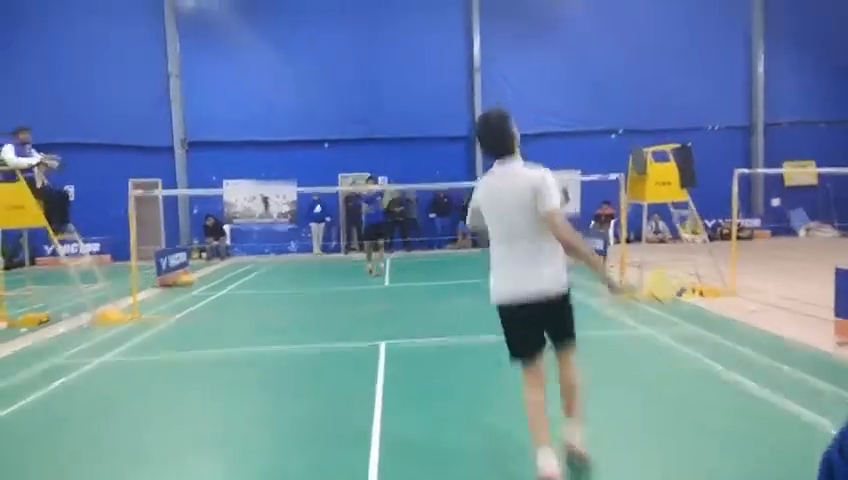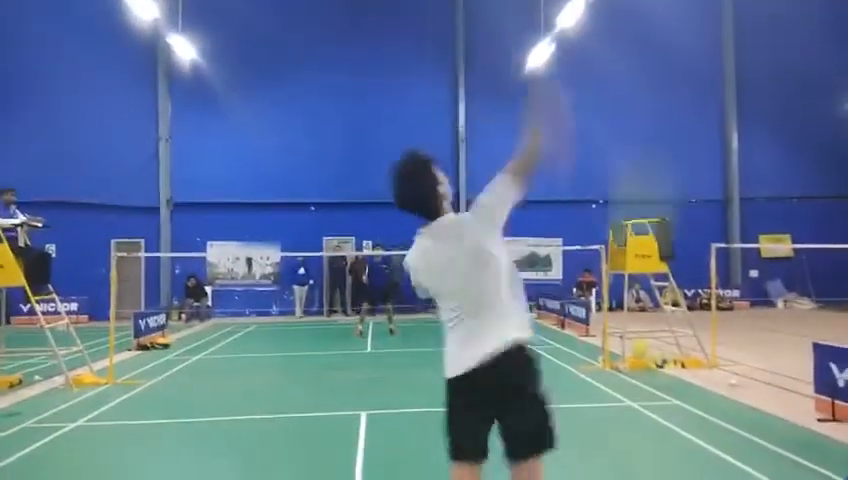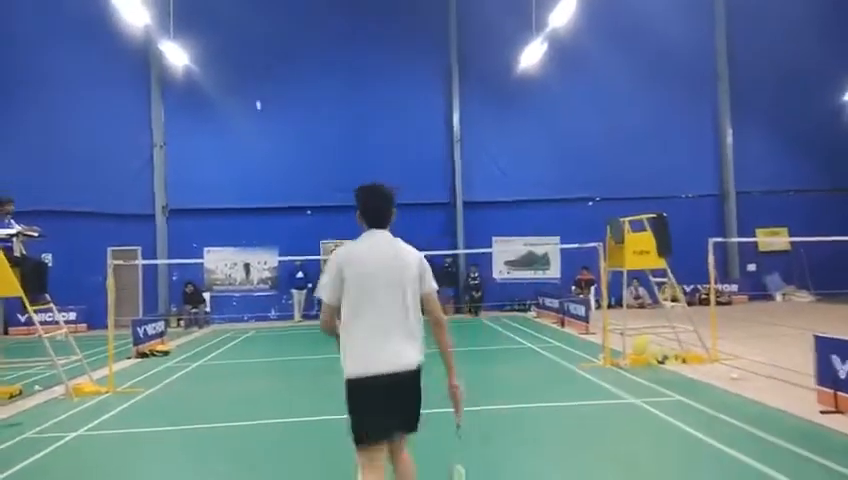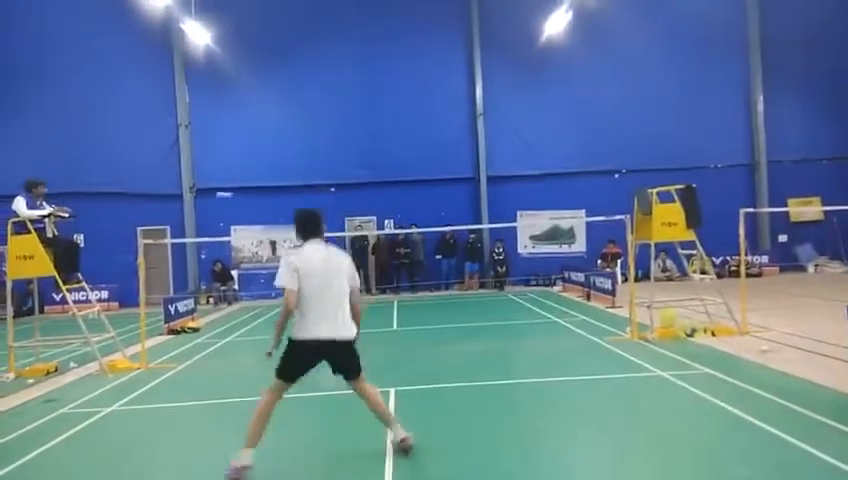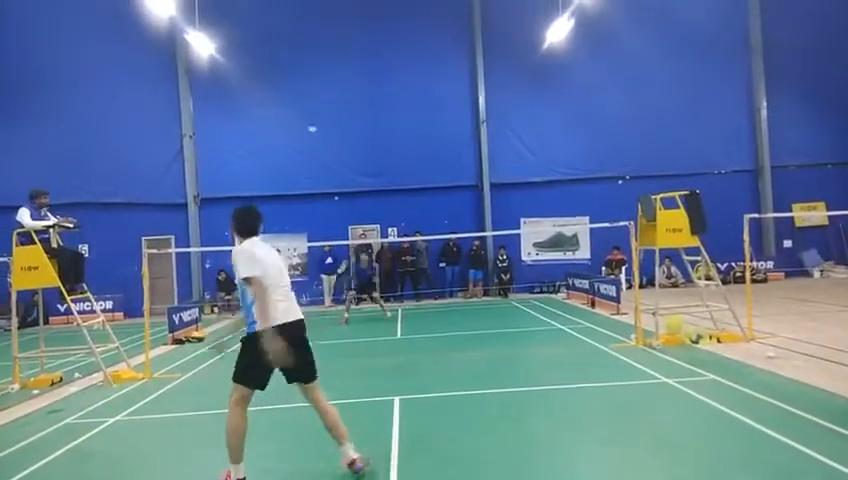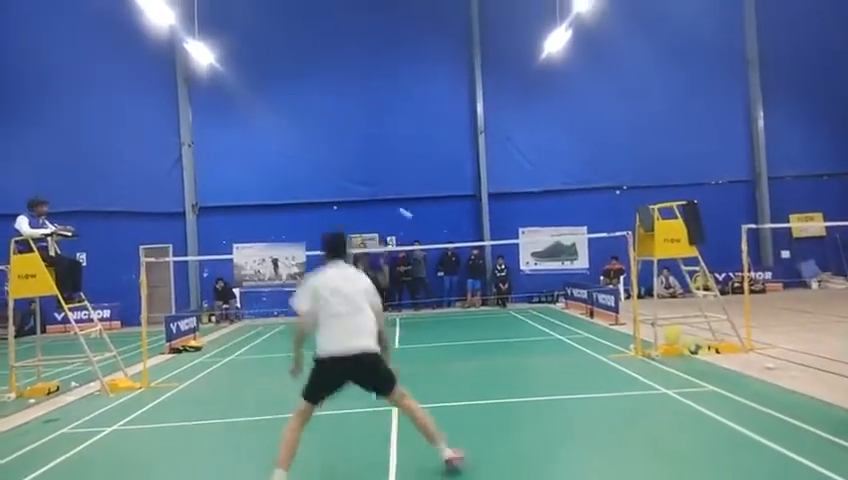
dt=0.7s
person 1, frame 1
left shoulder: (481, 190)
right shoulder: (537, 177)
left elbow: (474, 226)
right elbow: (562, 233)
right wrist: (603, 271)
left hip: (506, 293)
right hip: (546, 287)
left knee: (533, 374)
right knee: (566, 355)
right ankle: (575, 436)
person 1, frame 2
left shoulder: (415, 261)
right shoulder: (477, 225)
right elbow: (520, 170)
right wrist: (536, 123)
left hip: (461, 370)
right hip: (509, 356)
person 1, frame 3
left shoulder: (343, 257)
right shoulder: (413, 257)
left elbow: (328, 322)
right elbow: (437, 319)
left wrist: (343, 338)
right wrist: (451, 375)
left hip: (362, 370)
right hip: (406, 365)
right knee: (398, 449)
person 1, frame 4
left shoulder: (292, 259)
right shoulder: (343, 258)
left elbow: (290, 305)
right elbow: (357, 308)
left wrist: (275, 340)
right wrist: (351, 335)
left hip: (306, 339)
right hip: (342, 336)
left knee: (272, 394)
right knee: (360, 384)
right ankle: (400, 435)
person 1, frame 5
left shoulder: (241, 251)
right shoulder: (269, 251)
left elbow: (259, 290)
left wrist: (268, 337)
left hip: (266, 333)
right hip: (294, 327)
left knee: (238, 401)
right knee: (315, 395)
right ankle: (351, 455)
person 1, frame 6
left shoulder: (313, 282)
right shoulder: (363, 280)
left elbow: (304, 325)
right elbow: (380, 326)
left wrist: (297, 358)
right wrist: (386, 360)
left hip: (332, 357)
right hip: (366, 354)
left knee: (300, 416)
right knee: (404, 400)
right ankle: (446, 453)
